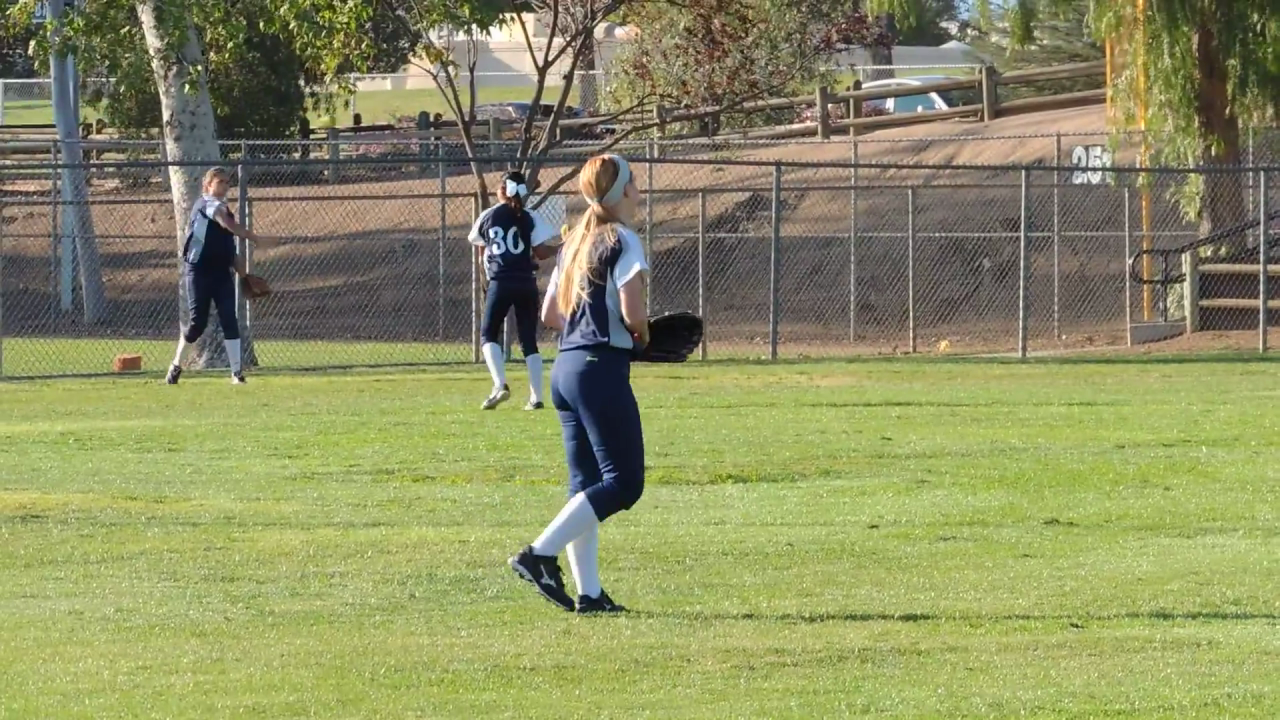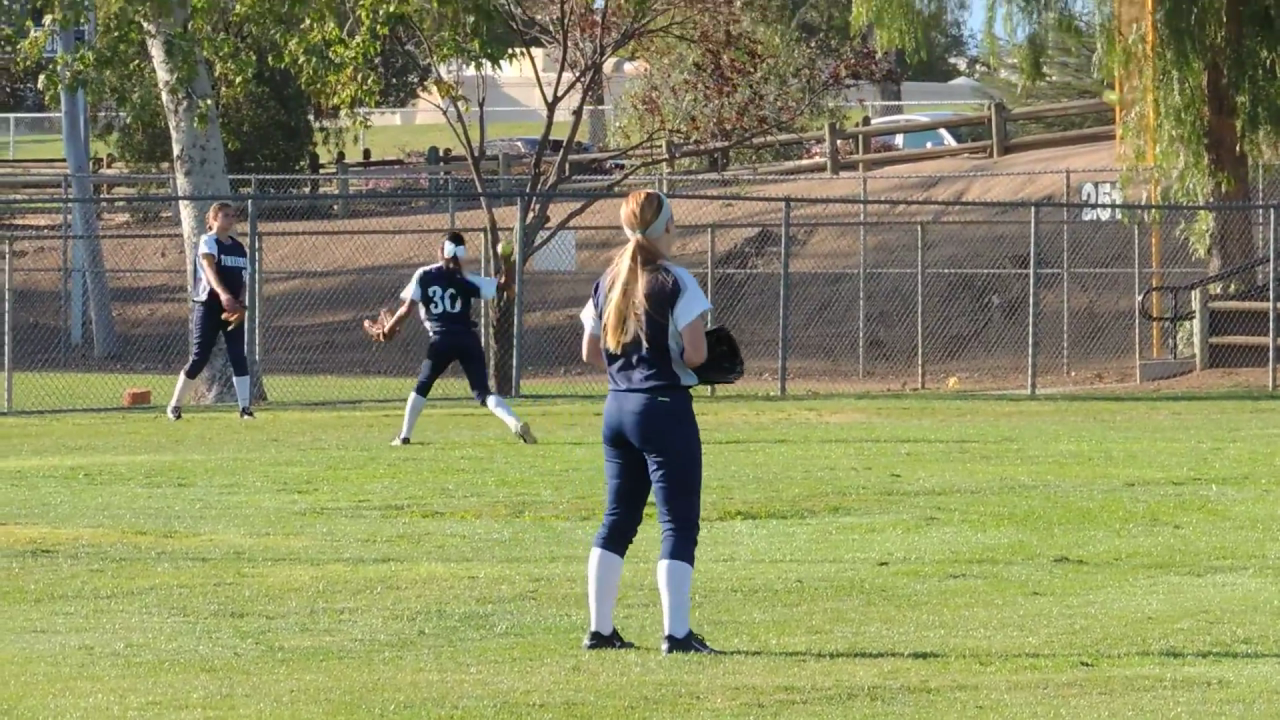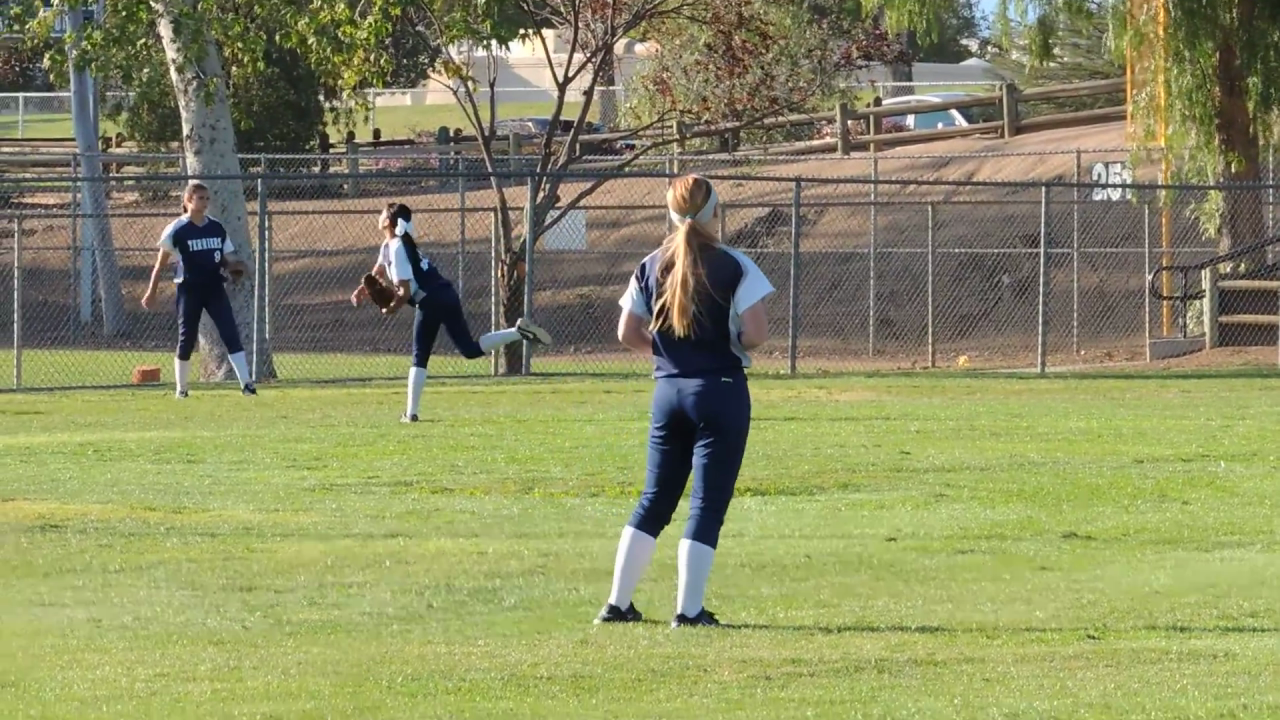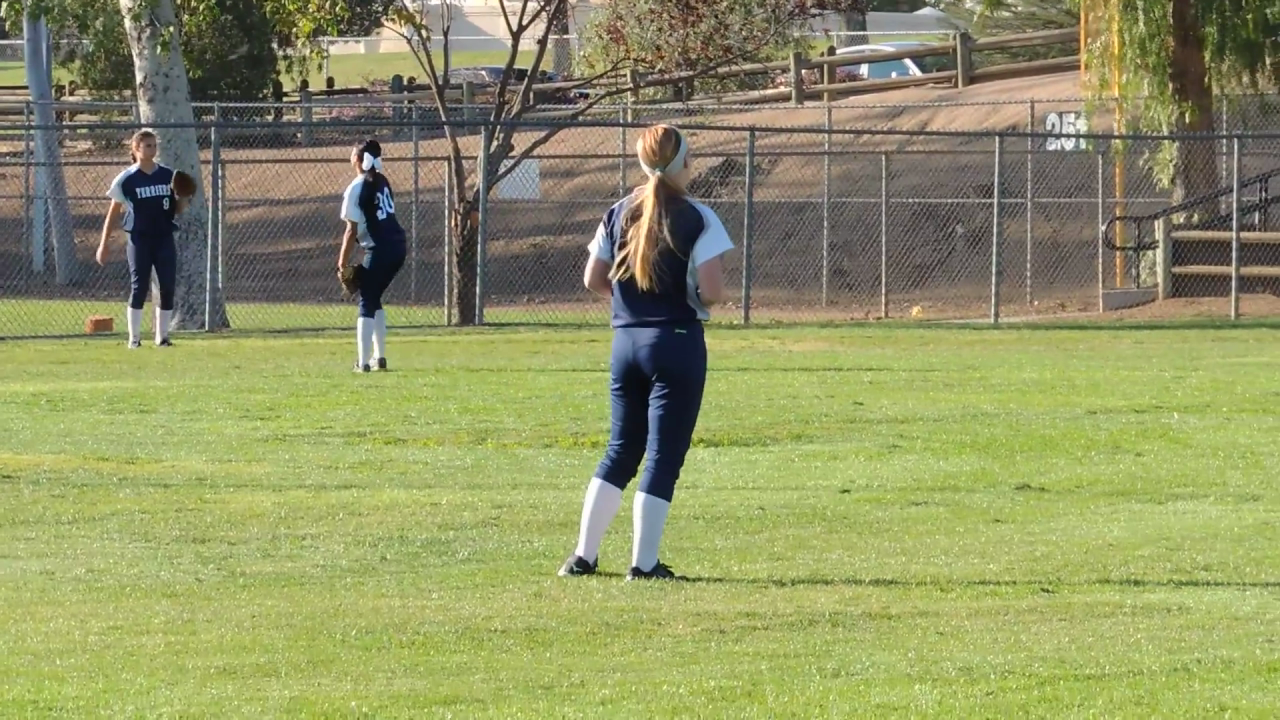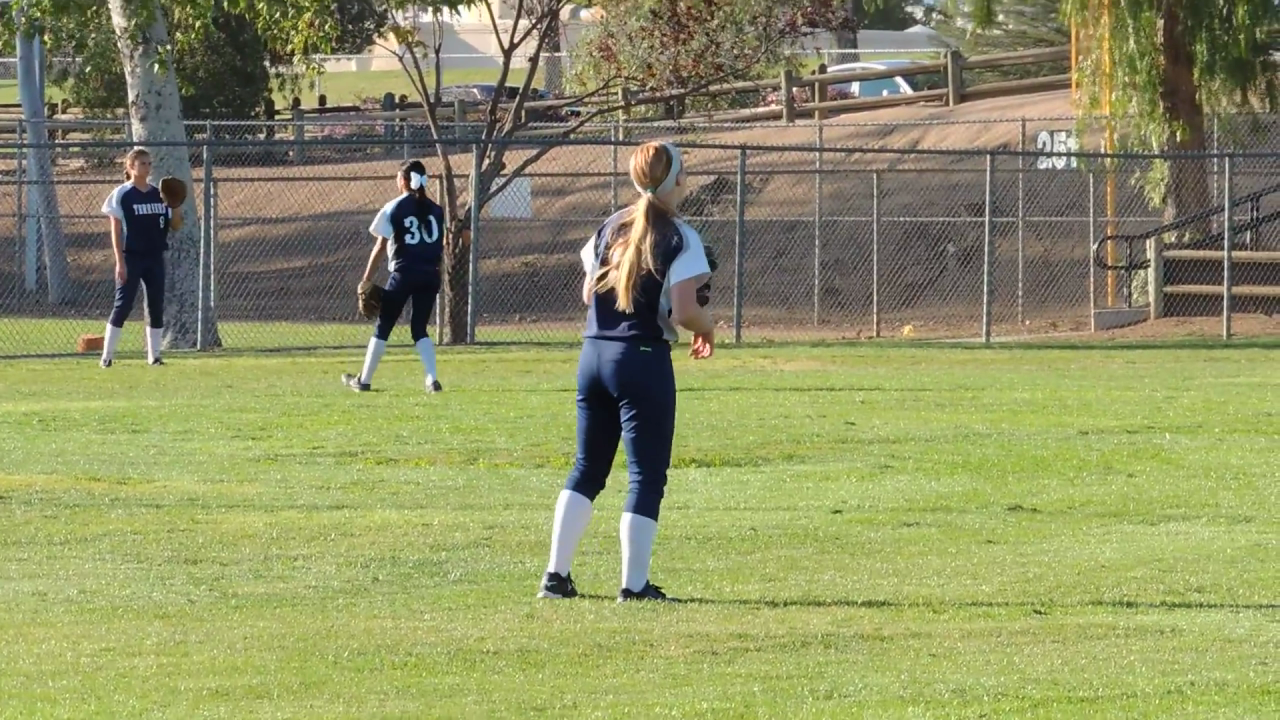
dt=0.5s
person 1, frame 1
left shoulder: (575, 241)
right shoulder: (623, 240)
left elbow: (548, 313)
right elbow: (634, 313)
right wrist: (643, 336)
left hip: (566, 369)
right hip: (599, 371)
left knee: (587, 481)
right knee: (624, 481)
left ankle: (587, 592)
right ankle: (539, 553)
person 1, frame 2
left shoulder: (609, 281)
right shoulder: (676, 281)
left elbow: (591, 352)
right elbow: (696, 353)
right wrist: (681, 361)
left hip: (618, 409)
right hip: (664, 410)
left knee: (618, 520)
right knee: (680, 524)
left ankle: (600, 629)
right ankle: (677, 634)
person 1, frame 3
left shoulder: (651, 266)
right shoulder: (733, 265)
left elbow: (628, 334)
right elbow: (757, 334)
right wrist: (731, 344)
left hip: (668, 393)
right hip: (720, 392)
left knee: (655, 499)
right knee: (708, 504)
left ankle: (617, 603)
right ankle: (688, 610)
person 1, frame 4
left shoulder: (619, 213)
right shoulder: (696, 217)
left elbow: (593, 279)
right elbow: (712, 292)
right wrist: (690, 298)
left hip: (626, 342)
right hip: (676, 345)
left knee: (621, 450)
right knee: (663, 456)
left ankle: (583, 556)
right ankle: (644, 564)
person 1, frame 5
left shoulder: (611, 227)
right shoulder: (681, 237)
left elbow: (588, 291)
right elbow: (683, 310)
right wrist: (706, 329)
left hip: (595, 355)
right hip: (643, 362)
left knee: (587, 466)
right knee: (646, 475)
left ankle: (556, 574)
right ankle: (634, 585)
person 2, frame 1
left shoulder: (487, 217)
right shoulder: (530, 218)
left elbow: (480, 254)
right elbow: (541, 253)
left hip: (500, 284)
right hip: (527, 284)
left knee: (489, 336)
right knee: (528, 343)
left ankle: (500, 385)
right ankle: (536, 397)
person 2, frame 2
left shoulder: (423, 275)
right shoulder: (465, 279)
left elbow: (406, 310)
right elbow: (500, 287)
left wrist: (387, 330)
left hip: (443, 340)
right hip: (469, 340)
left knee: (423, 386)
right knee: (483, 392)
left ankle: (404, 435)
right ankle: (516, 424)
person 2, frame 3
left shoulder: (397, 249)
right shoulder: (389, 246)
left elbow: (405, 291)
right elbow: (379, 274)
left wrist: (391, 307)
right wrist: (361, 291)
left hip: (432, 302)
right hip: (447, 296)
left knee: (420, 357)
right knee: (470, 348)
left ankle: (411, 413)
right ankle: (519, 330)
person 2, frame 4
left shoulder: (355, 189)
right shoulder: (382, 181)
left elbow: (352, 230)
left wrist: (343, 260)
left hip: (379, 251)
right hip: (398, 247)
left knee: (366, 305)
right knee: (374, 301)
left ankle: (364, 363)
right ankle: (380, 357)
person 2, frame 5
left shoulder: (393, 208)
right shoulder: (436, 209)
left elbow: (380, 248)
right elbow: (438, 249)
left wrist: (366, 278)
right wrist: (438, 276)
left hip: (404, 274)
right hip: (430, 275)
left knee: (383, 327)
right knee: (419, 330)
left ankle: (364, 380)
right ankle: (433, 379)
person 3, frame 1
left shoulder: (222, 208)
right shoulder: (206, 203)
right elbow: (229, 224)
left wrist: (241, 270)
right wrist: (256, 239)
left hip: (222, 272)
right hip: (198, 271)
left knee: (229, 320)
right knee: (198, 322)
left ankle: (236, 371)
right ankle: (177, 365)
person 3, frame 2
left shoulder: (239, 247)
right shoulder: (207, 242)
right elbow: (210, 269)
left wrist: (239, 302)
right wrist: (223, 293)
left hip: (230, 310)
right hip: (208, 308)
left knee: (239, 357)
right knee: (199, 358)
left ankle: (245, 407)
right ankle: (175, 405)
person 3, frame 3
left shoulder: (217, 228)
right shoulder: (176, 230)
left elbow: (226, 258)
right elbow: (162, 262)
left wrist: (235, 266)
right wrist: (151, 290)
left hip: (215, 287)
right hip: (188, 290)
left knee: (231, 333)
right knee: (187, 339)
left ankle: (246, 383)
right ankle: (181, 388)
person 3, frame 4
left shoulder: (168, 174)
right shoulder: (126, 179)
left elbow: (179, 208)
right elbow: (113, 213)
left wrist: (183, 196)
right wrist: (103, 244)
left hip: (164, 237)
right hip: (139, 238)
left knee: (168, 288)
right knee: (139, 287)
left ankle: (162, 336)
right ankle: (134, 338)
person 3, frame 5
left shoulder: (159, 194)
right shoulder: (121, 195)
left elbow: (175, 226)
right elbow: (116, 230)
right wrist: (120, 261)
left hip: (155, 257)
right hip: (131, 257)
left knee: (156, 306)
right knee: (123, 305)
left ankle: (154, 355)
right ankle: (107, 355)
